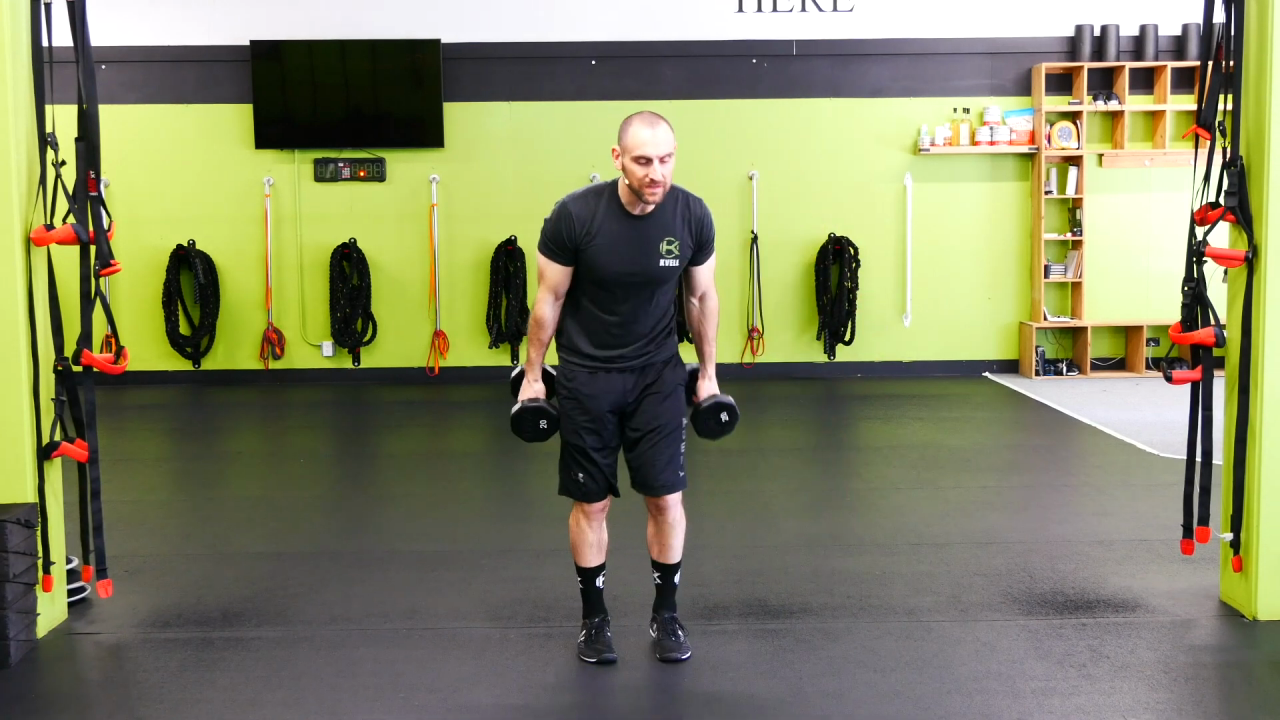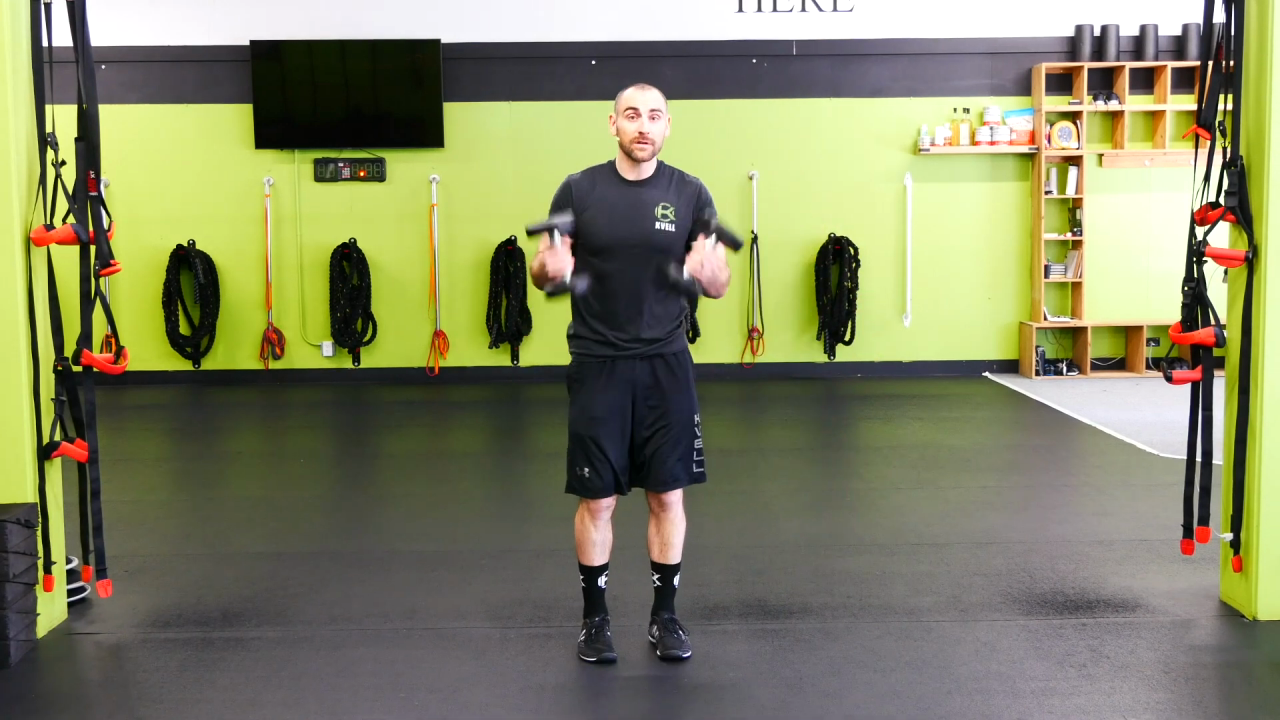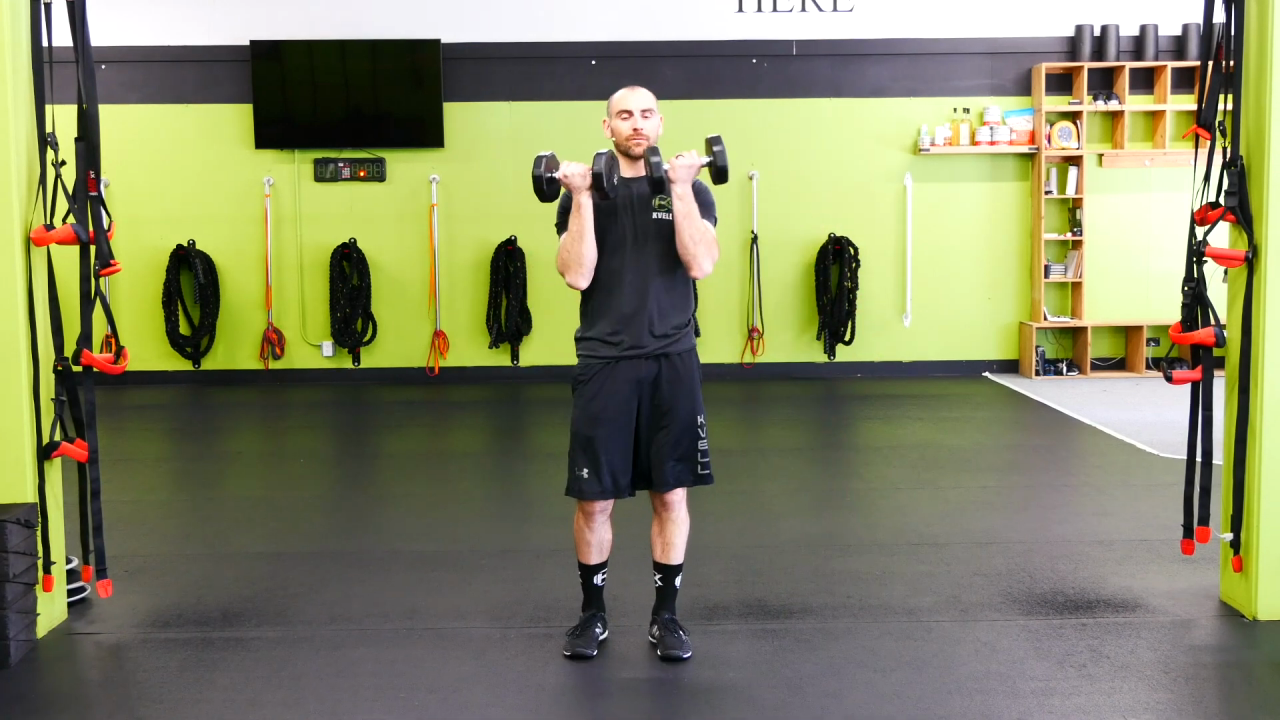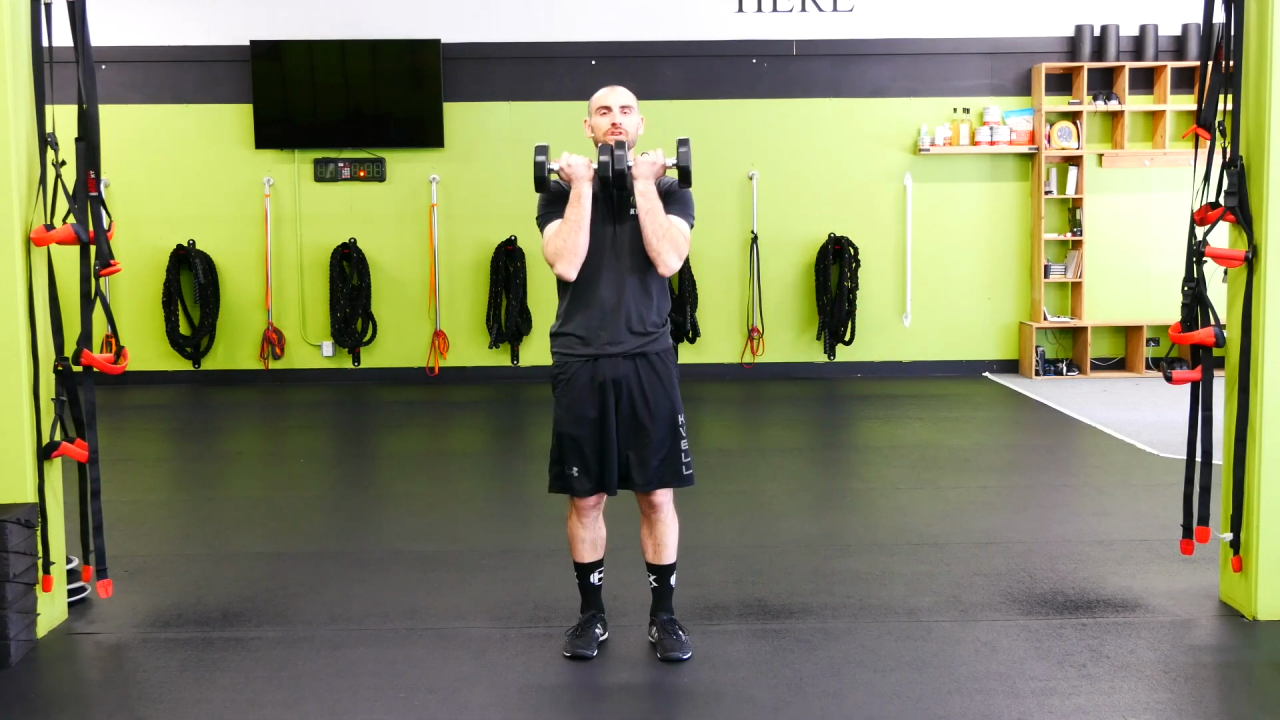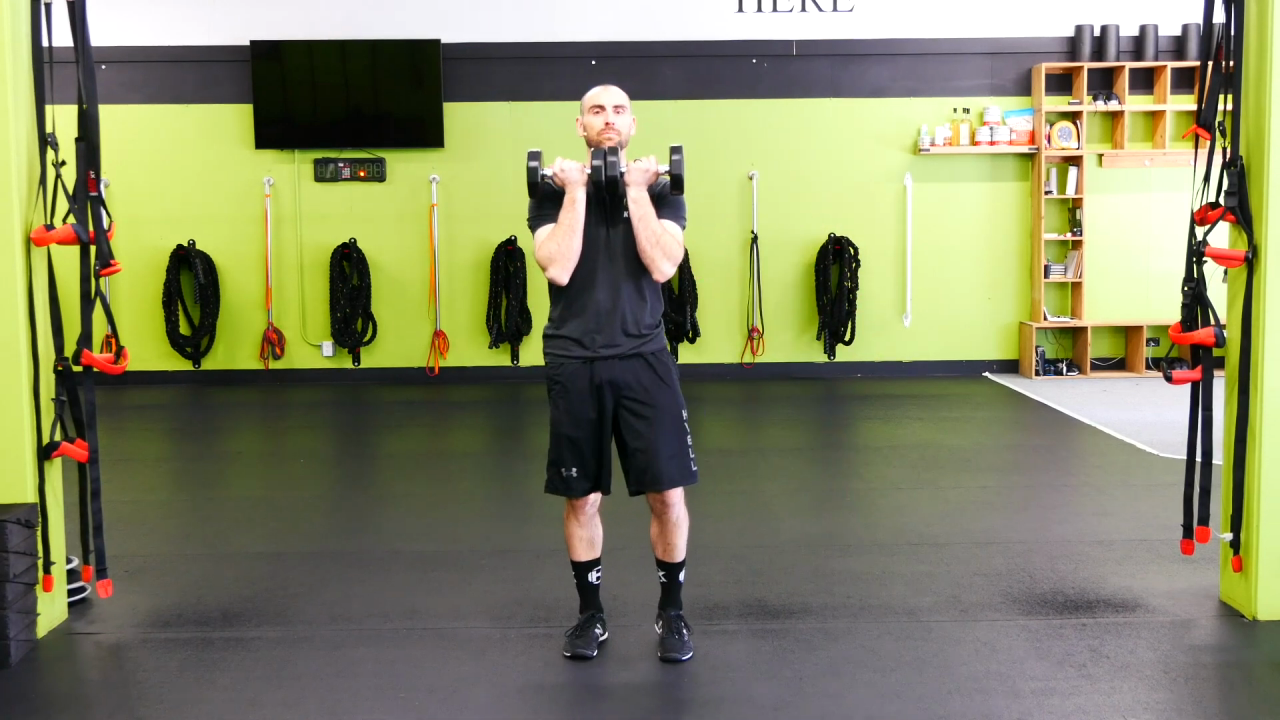
dt=0.5s
person 1, frame 1
left shoulder: (693, 215)
right shoulder: (575, 215)
left elbow: (702, 295)
right elbow: (549, 299)
left wrist: (709, 370)
right wrist: (532, 375)
left hip: (657, 371)
right hip: (586, 374)
left knee: (665, 497)
right knee: (591, 501)
left ankle: (665, 613)
right ankle: (594, 617)
person 1, frame 2
left shoulder: (690, 192)
right shoulder: (579, 189)
left elbow: (719, 285)
right elbow: (543, 279)
left wrist: (706, 268)
right wrist: (550, 266)
left hip: (665, 363)
right hip: (597, 364)
left knee: (667, 493)
right knee: (596, 498)
left ankle: (664, 615)
right ankle: (594, 617)
person 1, frame 3
left shoulder: (691, 190)
right shoulder: (583, 194)
left elbow: (701, 265)
right elbow: (576, 276)
left wrist: (680, 188)
right wrist: (581, 198)
left hip: (671, 360)
right hip: (604, 362)
left knee: (671, 494)
right knee: (594, 500)
left ankle: (664, 613)
right ankle: (592, 612)
person 1, frame 4
left shoulder: (668, 189)
right shoulder: (560, 190)
left elbow: (668, 260)
right elbow: (566, 264)
left wrist: (643, 185)
right wrist: (582, 187)
left hip: (647, 358)
right hip: (580, 360)
left knee: (657, 493)
right knee: (585, 496)
left ankle: (663, 614)
right ankle: (591, 613)
person 1, frame 5
left shoulder: (660, 190)
right shoulder: (551, 191)
left elbow: (662, 266)
right elbow: (558, 269)
left wrist: (636, 191)
right wrist: (576, 192)
left hip: (643, 357)
right hip: (574, 361)
left knee: (667, 492)
right knee: (581, 497)
left ankle: (671, 609)
right ankle: (590, 612)
